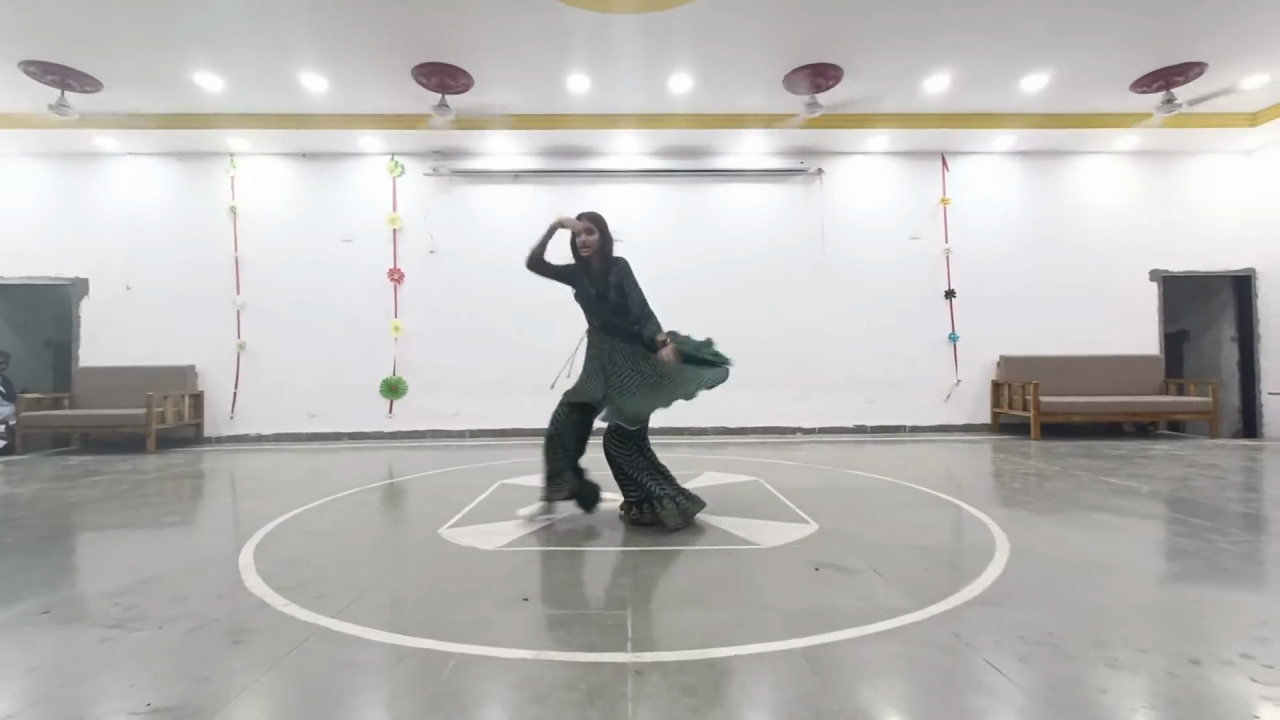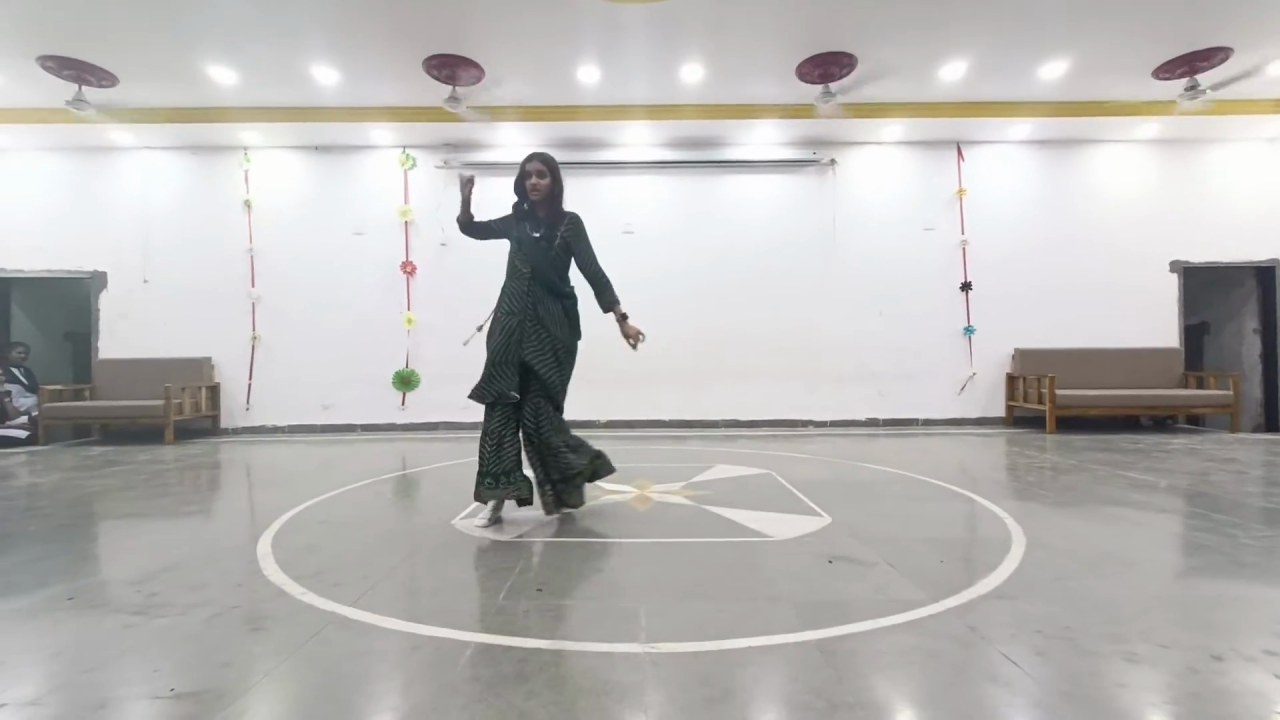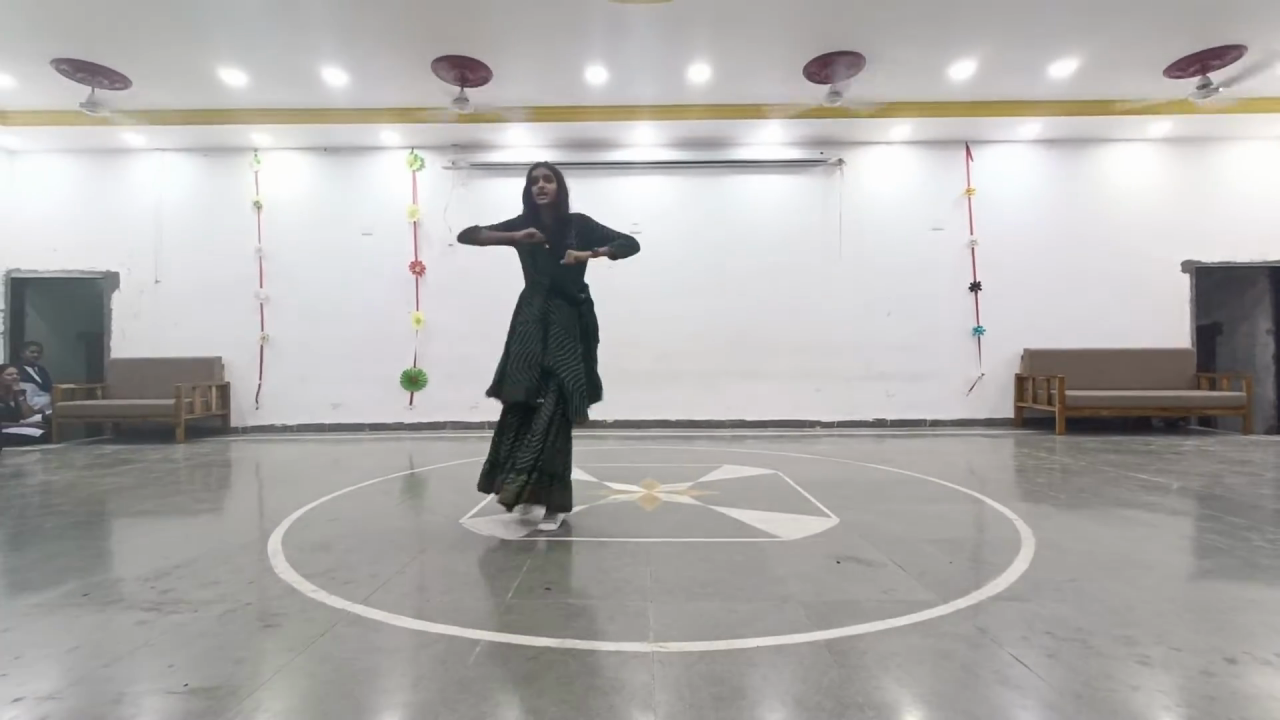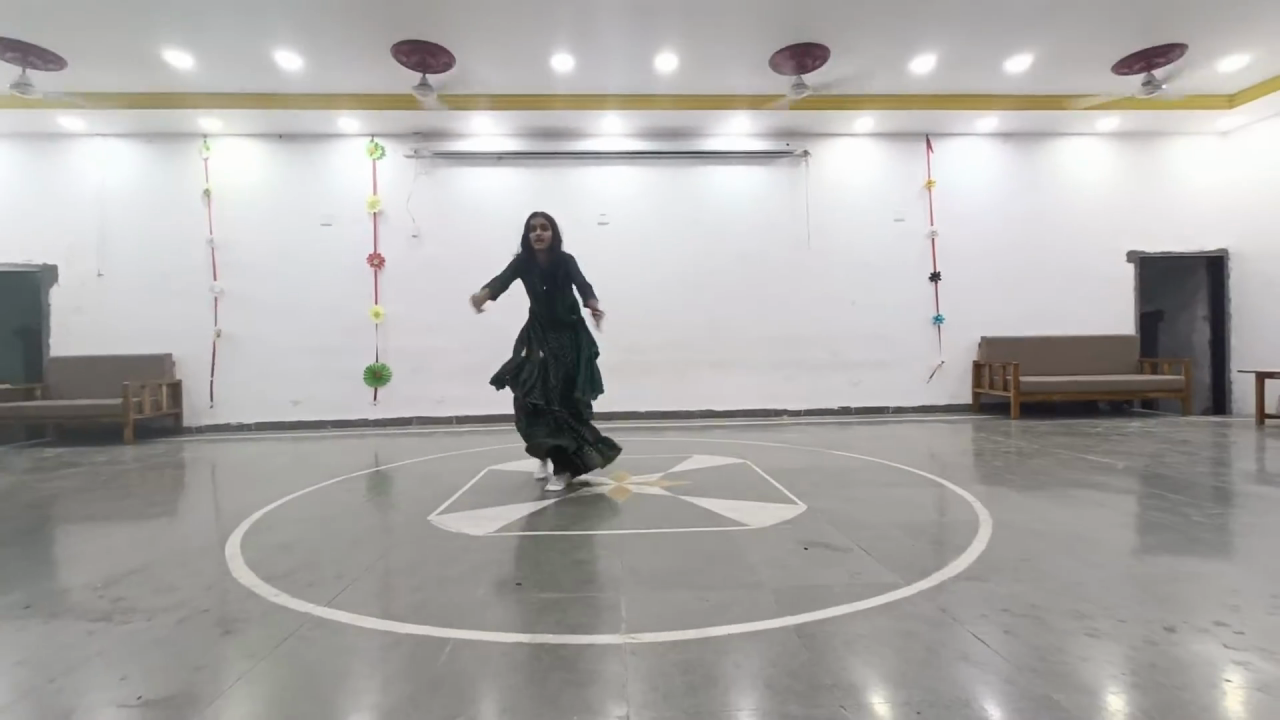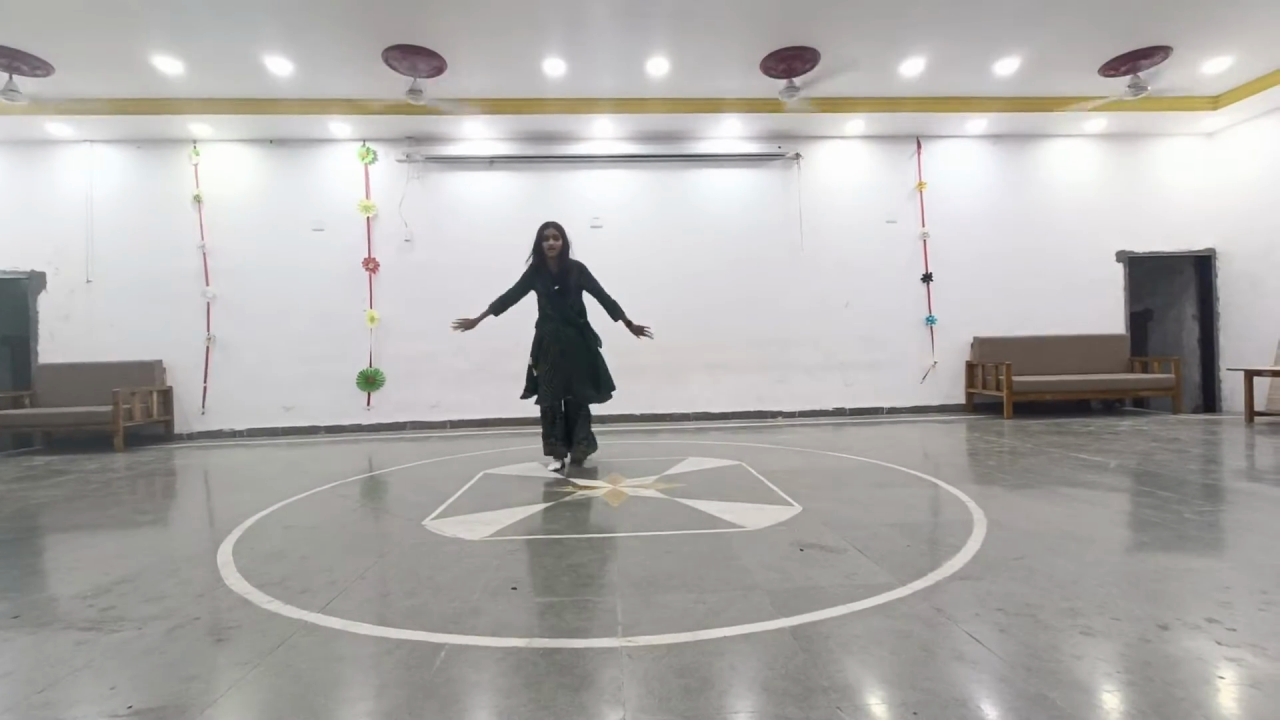
dt=0.5s
person 1, frame 1
left shoulder: (618, 267)
right shoulder: (575, 274)
left elbow: (641, 310)
right elbow: (533, 264)
left wrist: (665, 344)
right wrist: (554, 228)
left hip: (634, 359)
right hip: (601, 360)
left knee: (622, 436)
right knee: (563, 426)
left ankle: (656, 505)
right ankle: (556, 495)
person 1, frame 2
left shoulder: (569, 224)
right shoulder: (518, 221)
left elbow: (594, 274)
right elbow: (471, 228)
left wrist: (622, 319)
right wrist: (465, 197)
left hip: (552, 323)
right hip: (512, 321)
left knee: (540, 409)
right knee: (501, 405)
left ankle: (563, 486)
right ankle: (497, 496)
person 1, frame 3
left shoulder: (578, 224)
right shoulder: (523, 225)
left elbow: (630, 245)
right elbow: (467, 236)
left wrist: (590, 253)
right wrist: (514, 238)
left hip: (569, 325)
right hip: (531, 322)
left knee: (554, 407)
right knee: (521, 402)
left ankle: (554, 500)
right ankle: (514, 488)
person 1, frame 4
left shoulder: (565, 261)
right shoulder: (523, 263)
left elbow: (584, 287)
right elbow: (499, 283)
left wrist: (594, 310)
right wrist: (480, 298)
left hip: (569, 338)
right hip: (537, 337)
left knee: (562, 402)
right knee: (528, 398)
left ankle: (561, 468)
right ankle: (545, 454)
person 1, frame 5
left shoulder: (577, 269)
right shoulder: (535, 272)
left elbow: (603, 298)
right elbow: (510, 298)
left wrist: (630, 326)
right wrist: (476, 321)
left hip: (577, 339)
right hip: (548, 341)
left knee: (578, 396)
right knee: (549, 399)
left ankle: (578, 448)
right ankle: (556, 453)
